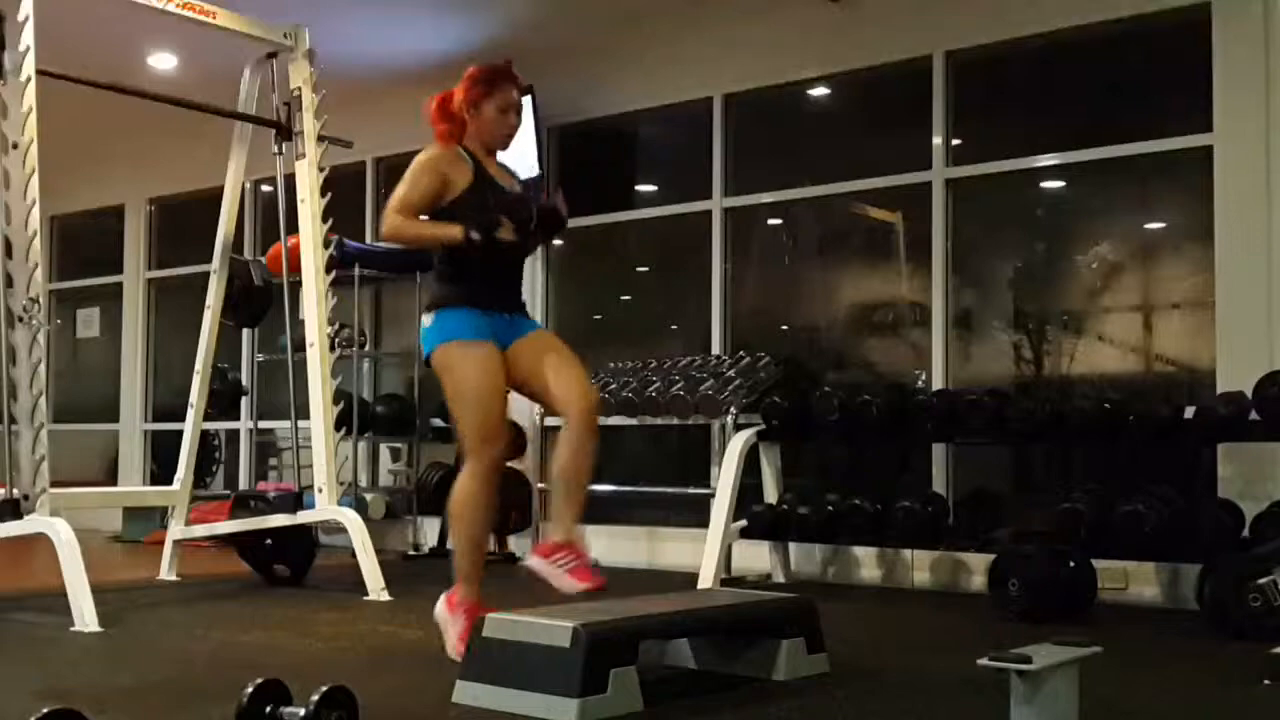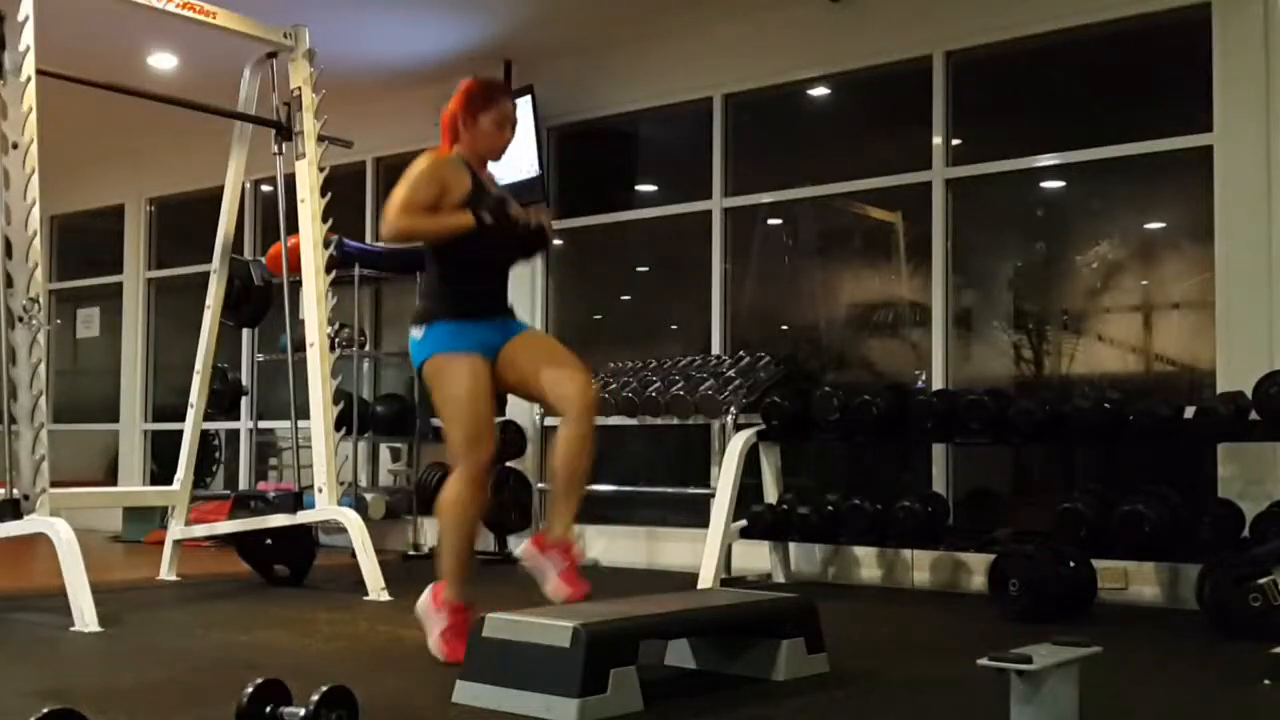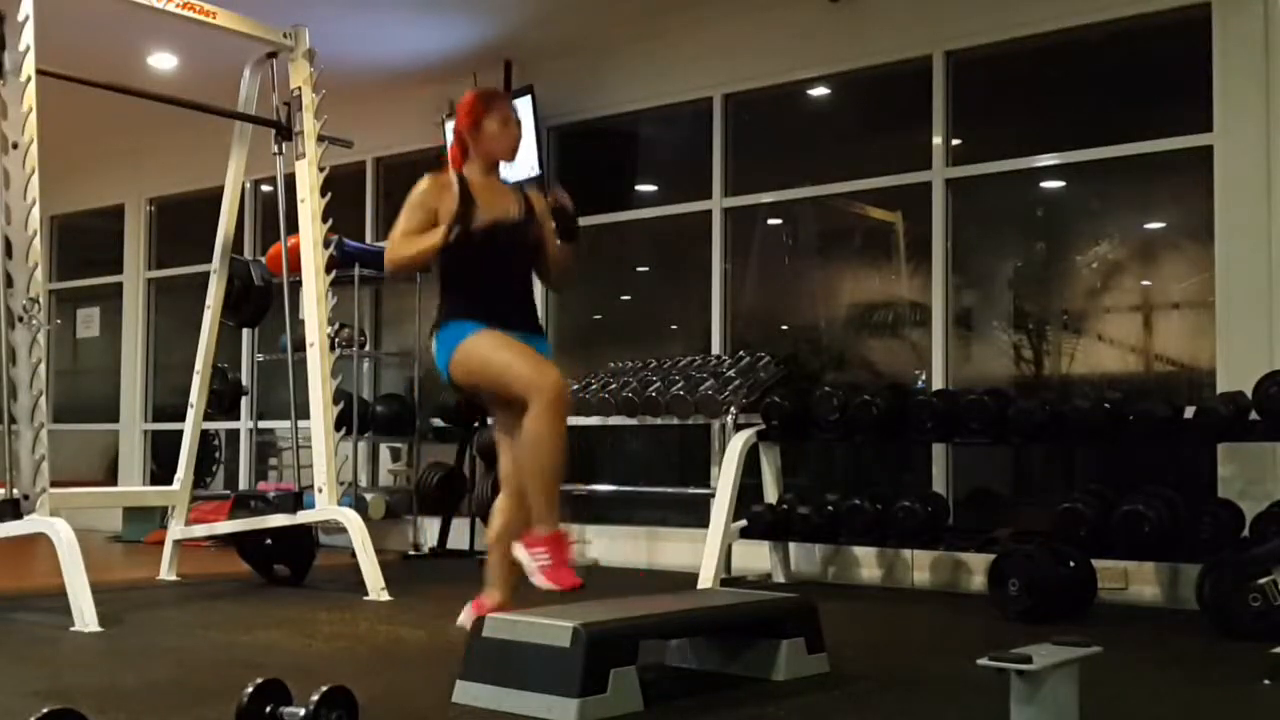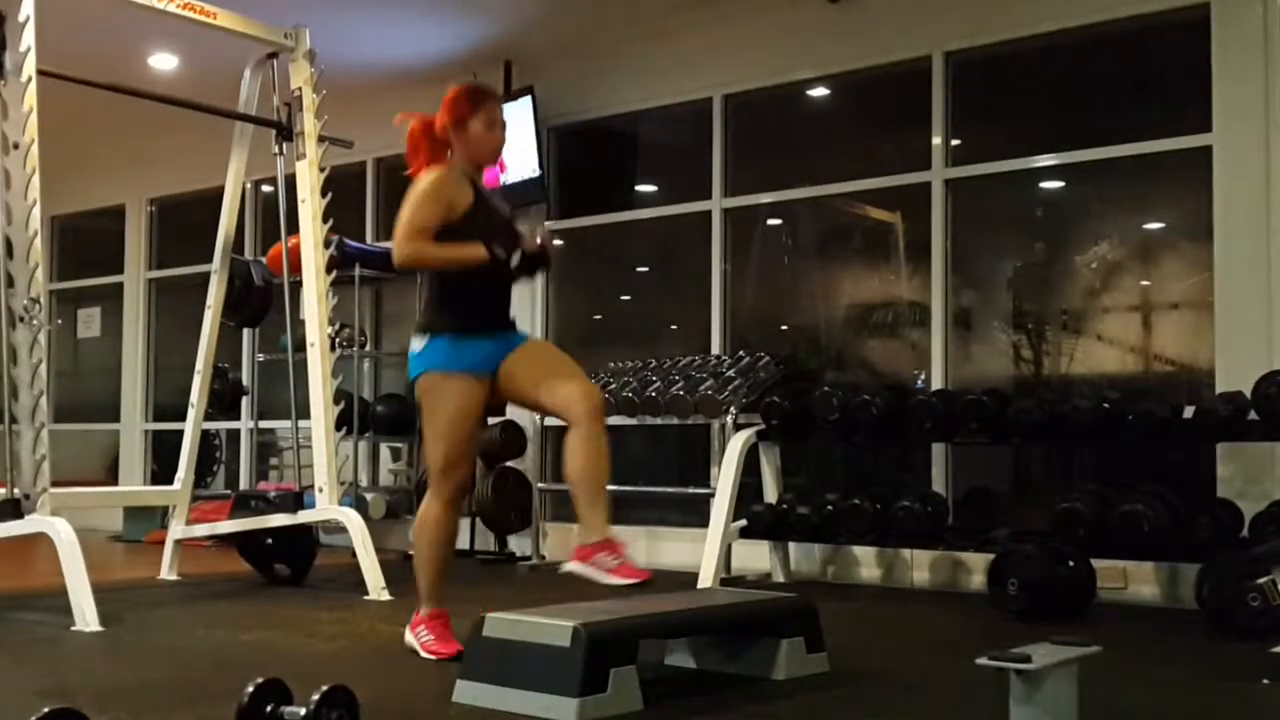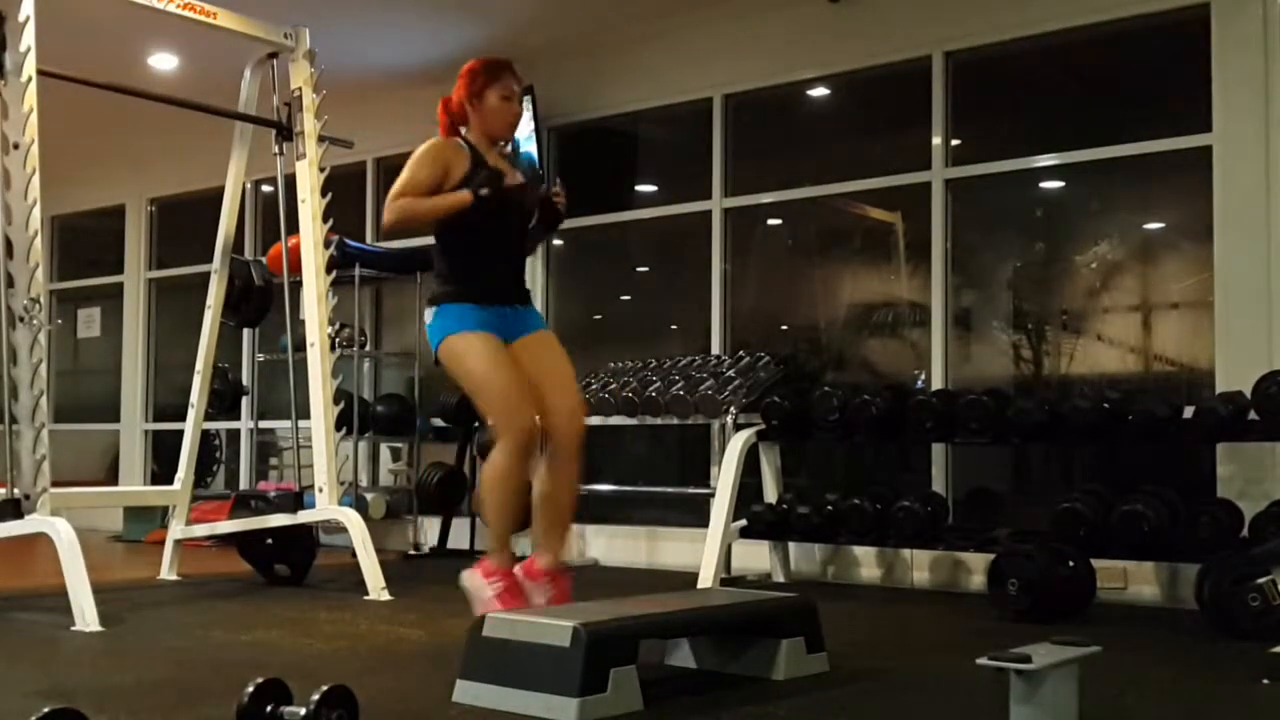
dt=1s
person 1, frame 1
left shoulder: (514, 180)
right shoulder: (443, 161)
right elbow: (392, 223)
left wrist: (545, 227)
right wrist: (468, 232)
left hip: (512, 317)
right hip: (461, 318)
left knee: (582, 403)
right knee: (484, 455)
left ankle: (561, 542)
right ankle: (464, 598)
person 1, frame 2
left shoulder: (492, 189)
right shoulder: (438, 168)
right elbow: (392, 225)
left wrist: (526, 240)
right wrist: (478, 219)
left hip: (500, 325)
right hip: (449, 328)
left knee: (579, 396)
right knee: (475, 462)
left ankle: (555, 542)
right ankle: (448, 599)
person 1, frame 3
left shoulder: (529, 201)
right shoulder: (437, 189)
left elbow: (553, 277)
right elbow: (393, 259)
left wrist: (564, 233)
right wrist: (449, 235)
left hip: (526, 334)
right hip: (464, 333)
left knee: (521, 478)
right knee: (550, 387)
left ankle: (491, 605)
right ankle: (542, 537)
person 1, frame 4
left shoulder: (486, 194)
right shoulder: (439, 181)
right elbow: (403, 250)
left wrist: (523, 260)
right wrist: (486, 252)
left hip: (501, 338)
right hip: (450, 343)
left knee: (586, 404)
right knee: (449, 482)
left ankle: (594, 542)
right ankle: (427, 615)
person 1, frame 5
left shoulder: (511, 169)
right shoulder: (442, 153)
right elbow: (393, 215)
left wrist: (545, 220)
right wrist: (474, 196)
left hip: (516, 312)
right hip: (461, 313)
left knee: (568, 423)
right knee: (517, 431)
left ankle: (547, 565)
right ankle: (496, 567)
